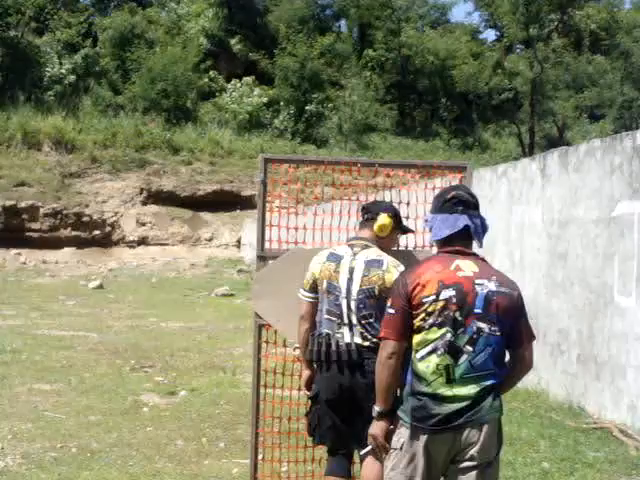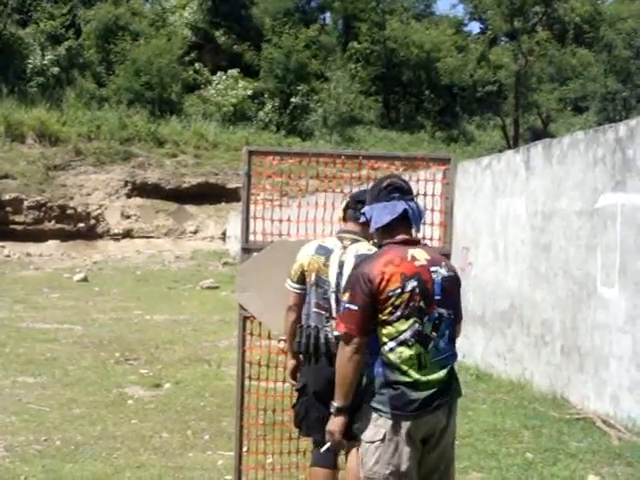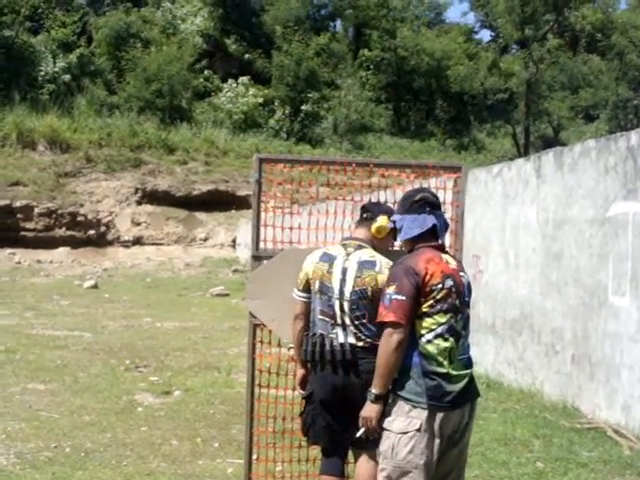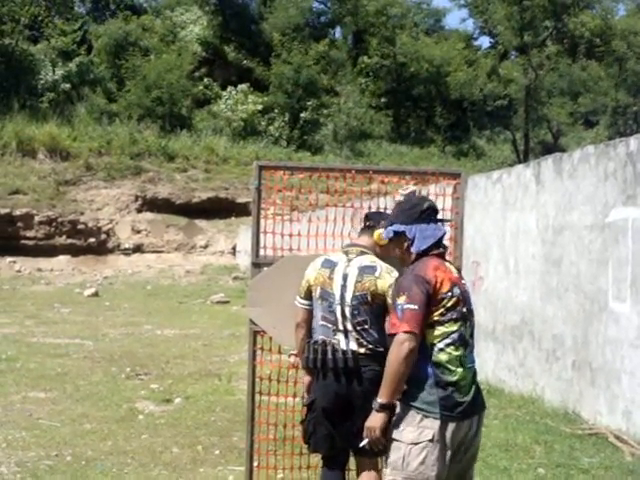
dt=1s
person 1, frame 1
left shoulder: (413, 278)
right shoulder: (504, 286)
left elbow: (390, 353)
right elbow: (524, 359)
left wrist: (380, 414)
left hip: (422, 419)
right hip: (480, 421)
person 1, frame 2
left shoulder: (370, 271)
right shoulder: (444, 267)
left elbow: (352, 346)
left wrist: (339, 409)
left hip: (394, 408)
right hip: (442, 401)
person 1, frame 3
left shoulder: (409, 267)
right shoulder: (457, 268)
left elbow: (395, 336)
left wrist: (376, 396)
left hip: (419, 401)
right hip: (461, 397)
person 1, frame 4
left shoulder: (416, 277)
right shoulder: (454, 275)
left elbow: (405, 345)
left wrist: (381, 406)
left hip: (430, 411)
right hip: (468, 407)
person 2, frame 1
left shoulder: (322, 260)
right shoulder: (390, 268)
left elbow: (306, 317)
left wrist: (307, 365)
left hip: (330, 368)
right hip: (372, 368)
left knee: (337, 449)
person 2, frame 2
left shoulder: (310, 251)
left elbow: (294, 307)
left wrist: (292, 354)
left hip: (318, 358)
left knee: (323, 440)
right knee: (358, 439)
person 2, frame 3
left shoulder: (315, 260)
right shoulder: (384, 269)
left elbow: (301, 317)
left wrist: (301, 364)
left hip: (324, 365)
right hip: (366, 366)
left knee: (331, 449)
right knee: (366, 448)
person 2, frame 4
left shoulder: (317, 267)
right shoulder: (385, 274)
left elbow: (302, 324)
left wrist: (307, 369)
left hip: (326, 372)
right hip: (368, 371)
left knee: (332, 457)
right knee: (368, 458)
